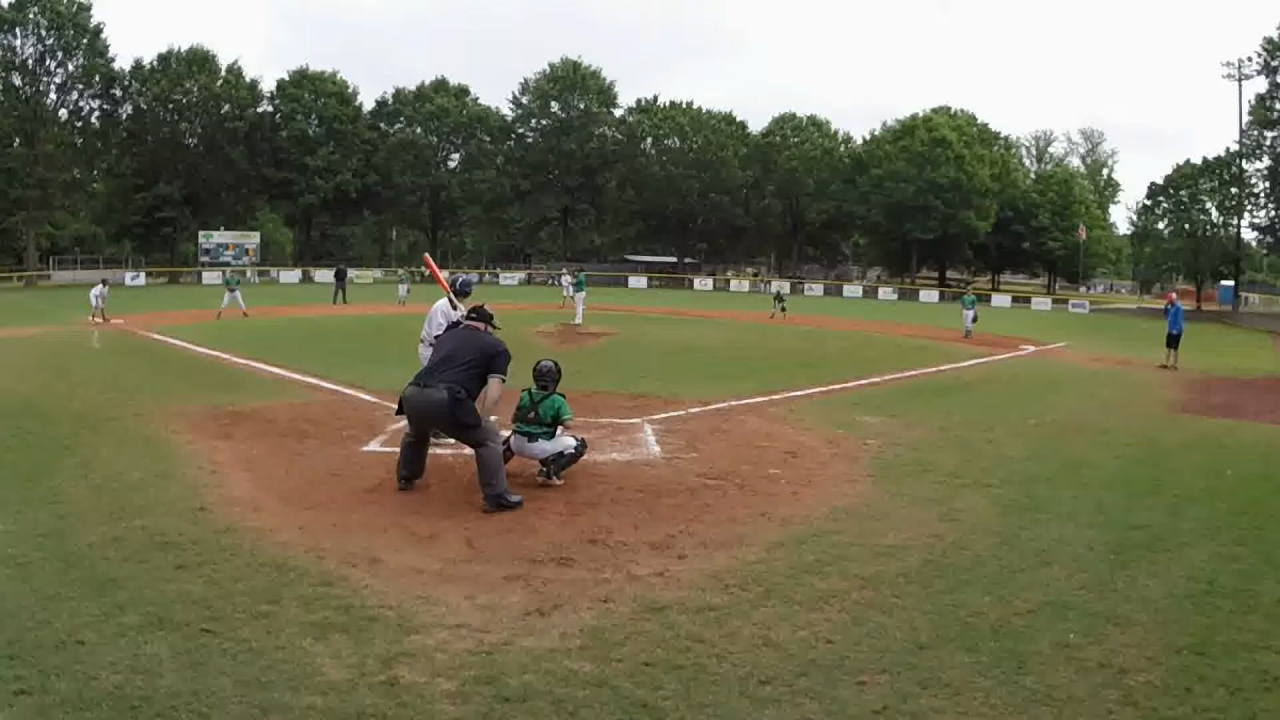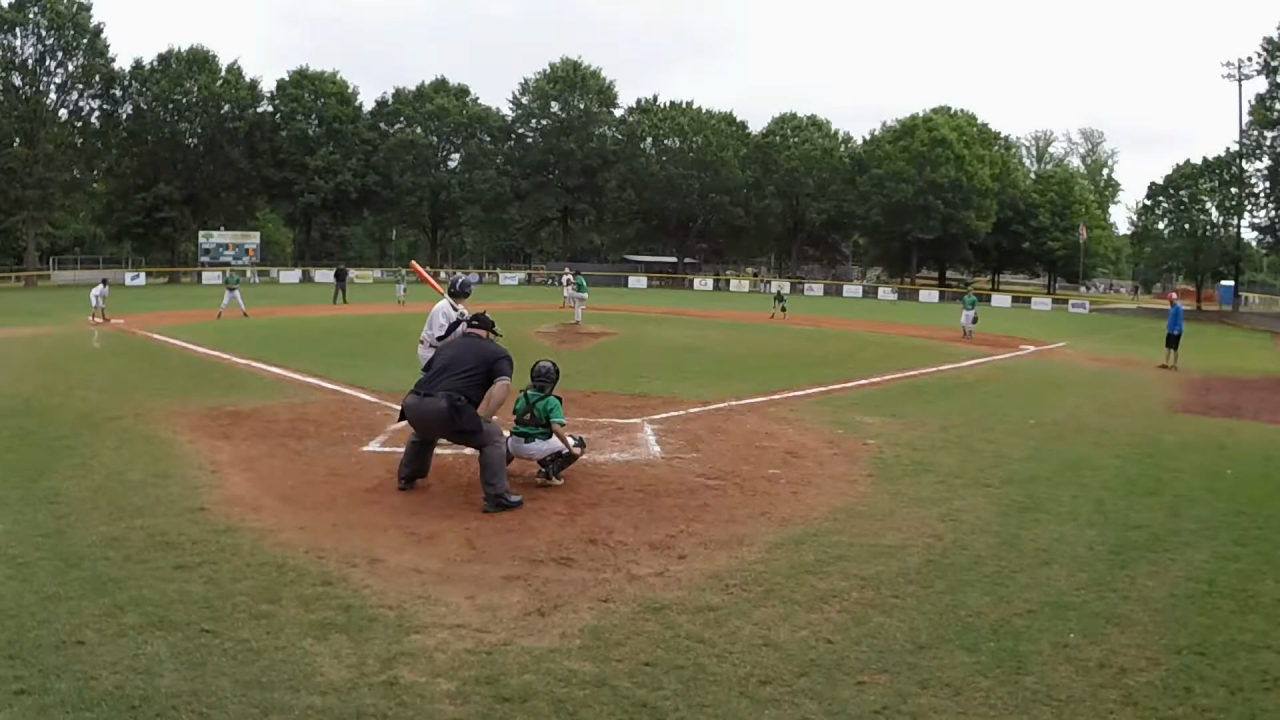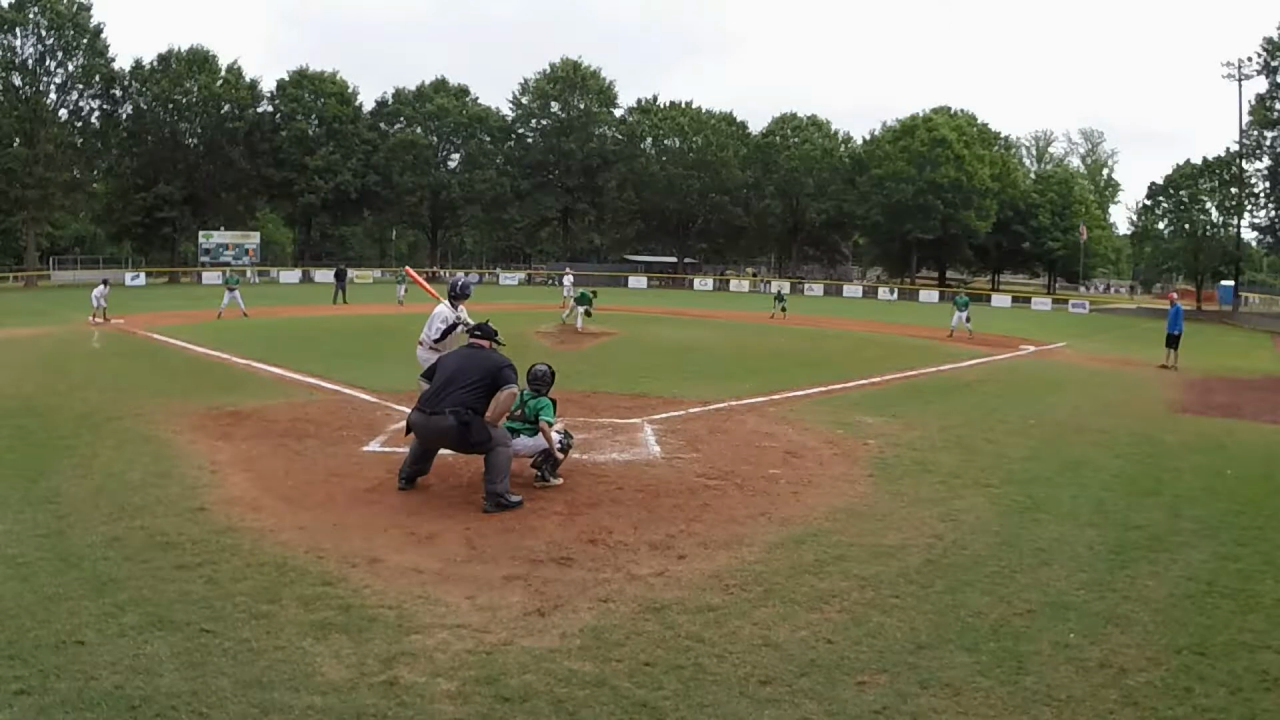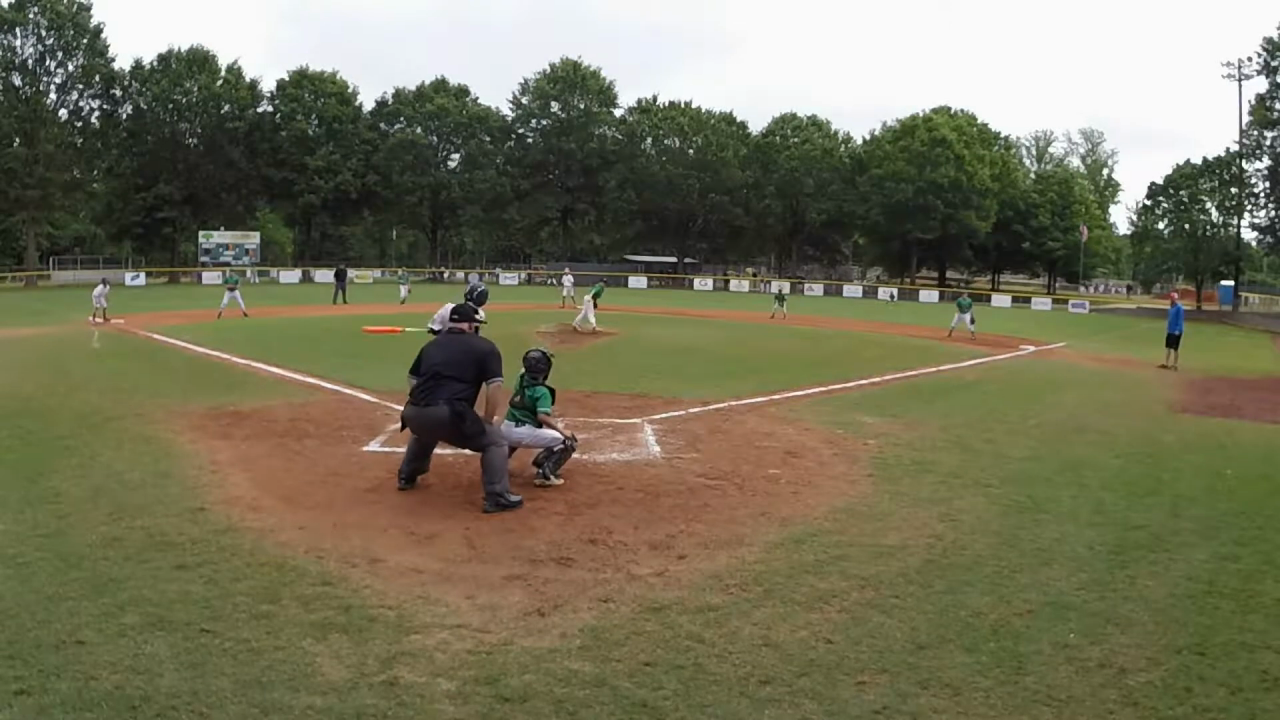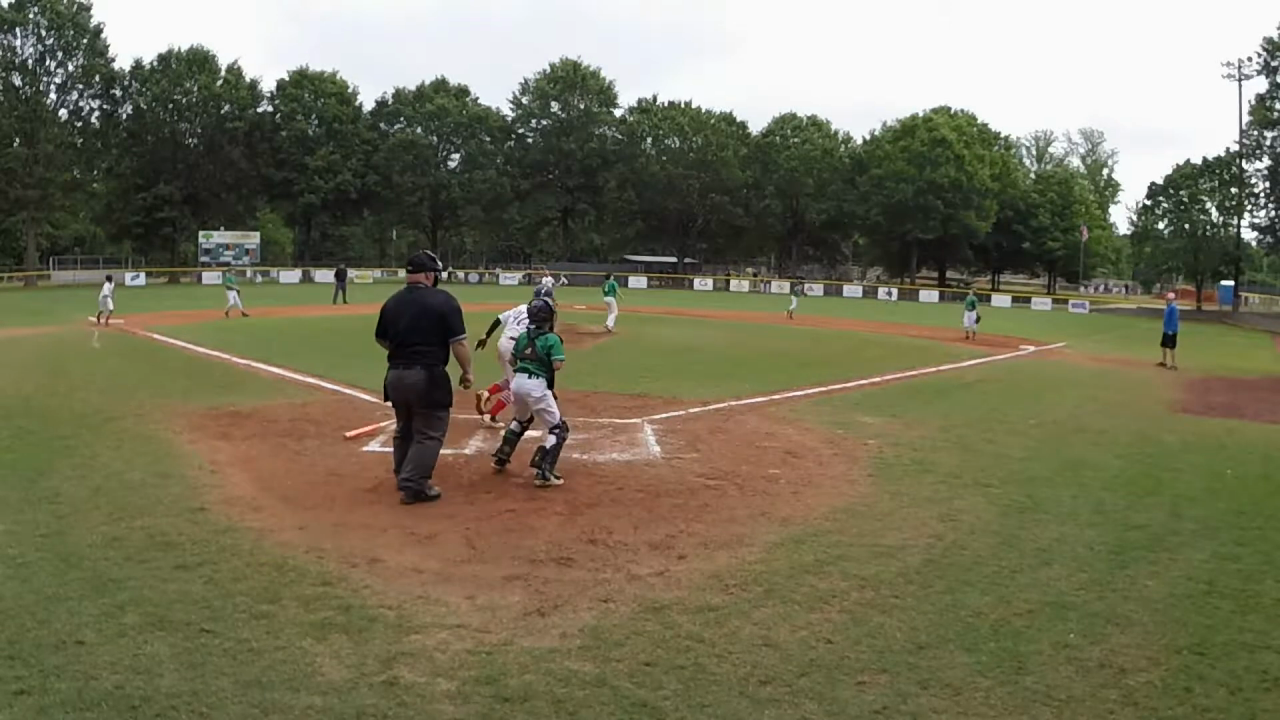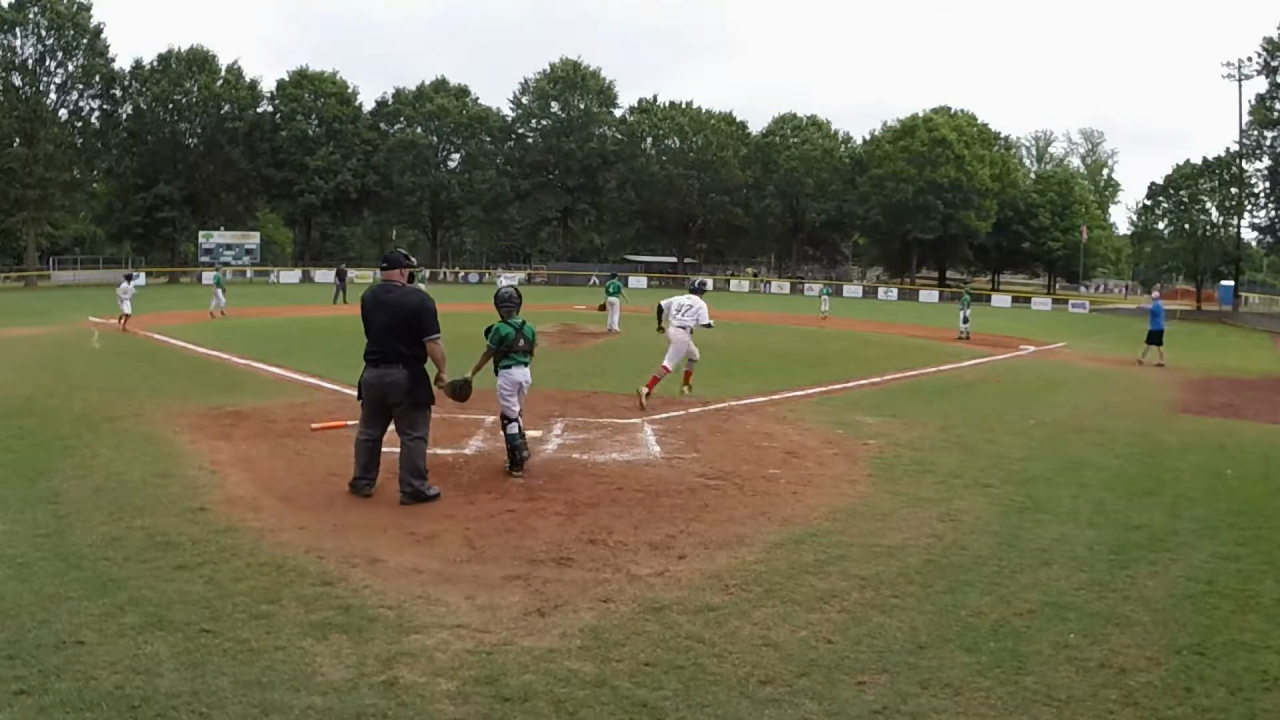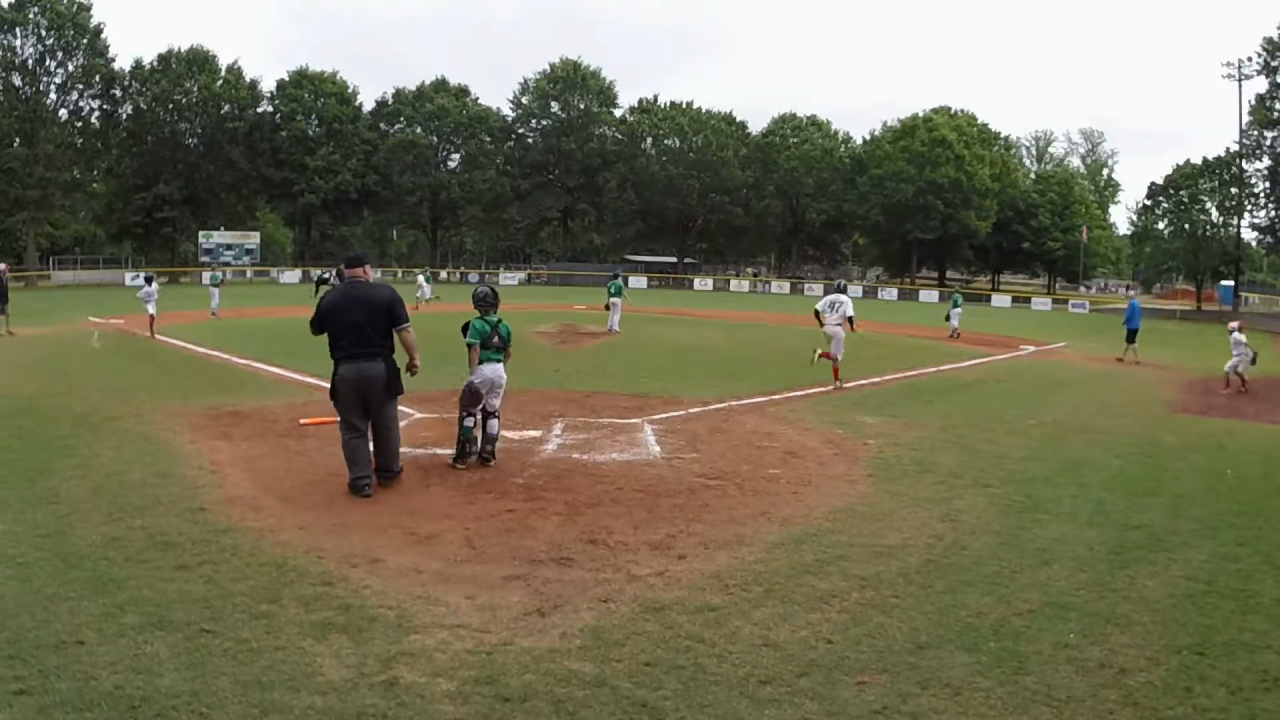
dt=0.7s
person 1, frame 1
left shoulder: (447, 336)
right shoulder: (495, 345)
right elbow: (494, 386)
right wrist: (482, 421)
left hip: (413, 394)
right hip: (445, 400)
left knee: (416, 433)
right knee: (489, 439)
left ankle: (406, 478)
right ankle: (497, 498)
person 1, frame 2
left shoulder: (448, 345)
right shoulder: (497, 352)
right elbow: (502, 386)
right wrist: (484, 419)
left hip: (414, 404)
right hip: (445, 408)
left knee: (424, 434)
right knee: (493, 439)
left ankle: (407, 478)
right ankle: (497, 498)
person 1, frame 3
left shoulder: (449, 356)
right shoulder: (499, 361)
left elbow: (424, 381)
right elbow: (511, 392)
right wrist: (489, 423)
left hip: (420, 421)
right hip: (453, 425)
right knee: (501, 440)
left ankle: (407, 477)
right ankle: (497, 498)
person 1, frame 4
left shoulder: (432, 344)
right shoulder: (484, 346)
left elbow: (413, 378)
right elbow: (495, 386)
right wrist: (487, 420)
left hip: (414, 414)
right hip: (448, 414)
left knee: (425, 430)
right knee: (495, 440)
left ankle: (406, 476)
right ankle: (497, 497)
person 1, frame 5
left shoulder: (392, 302)
right shoulder: (444, 300)
left elbow: (381, 339)
right elbow: (458, 342)
right wrist: (467, 371)
left hip: (395, 375)
right hip: (427, 377)
left knee: (404, 429)
right knee: (429, 433)
left ankle: (405, 478)
right ankle: (414, 486)
person 1, frame 6
left shoulder: (369, 296)
right shoulder: (418, 299)
right elbow: (433, 341)
left wrist: (401, 290)
right wrist: (442, 371)
left hip: (373, 374)
right hip: (407, 376)
left knee: (369, 431)
right knee: (414, 434)
left ankle: (362, 482)
right ankle: (413, 488)
person 1, frame 7
left shoulder: (330, 297)
right shoulder: (385, 293)
left elbow: (315, 331)
right elbow: (404, 330)
right wrist: (414, 357)
left hip: (345, 370)
right hip: (380, 368)
left knee: (353, 429)
right knee: (386, 425)
left ankle: (361, 481)
right ankle: (387, 472)
